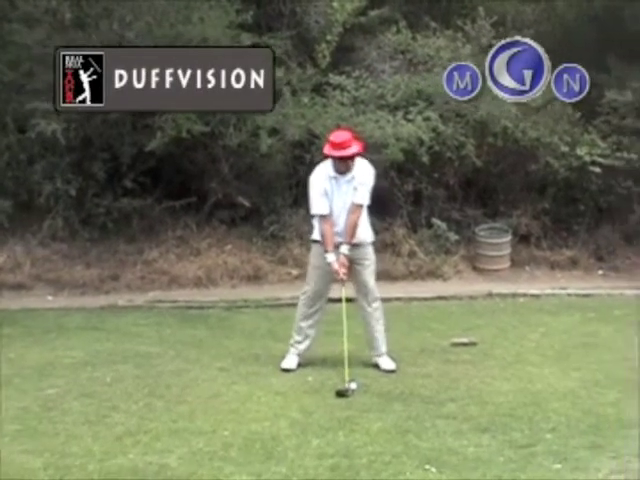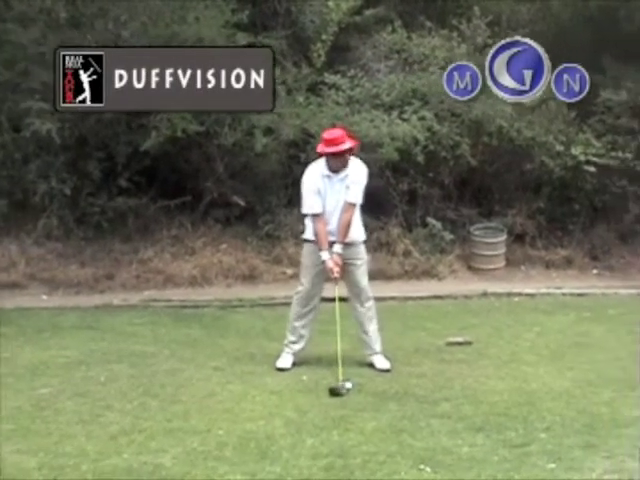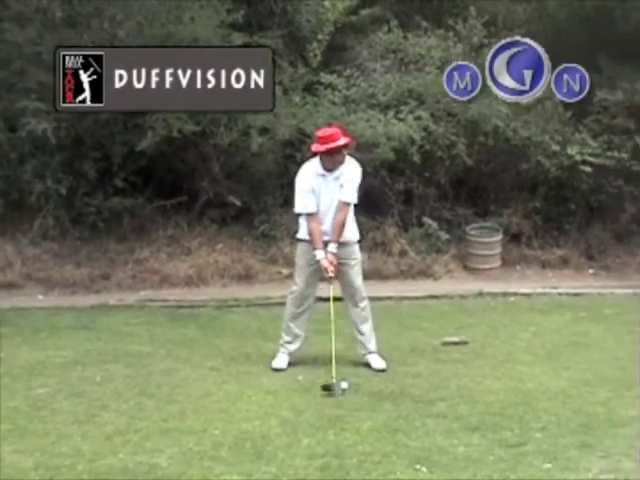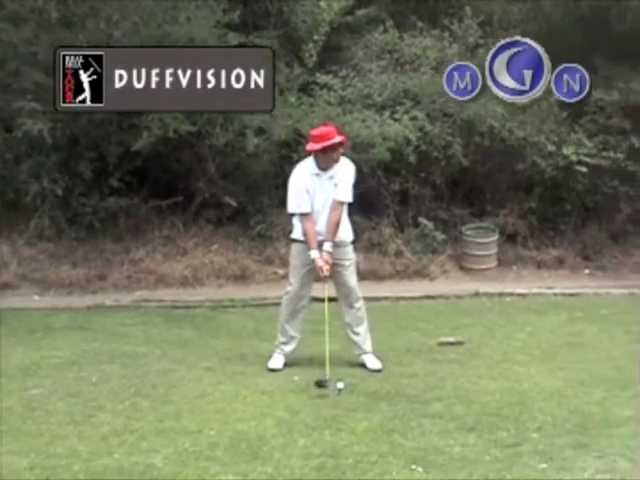
dt=0.1s
person 1, frame 1
left shoulder: (365, 170)
right shoulder: (319, 176)
left elbow: (355, 212)
right elbow: (324, 220)
left wrist: (345, 251)
right wrist: (331, 257)
left hip: (359, 242)
right hip: (325, 241)
left knee: (370, 295)
right knee: (312, 294)
left ankle: (380, 352)
right ankle: (295, 350)
person 1, frame 2
left shoulder: (358, 169)
right shoulder: (312, 175)
left elbow: (348, 211)
right elbow: (318, 219)
left wrist: (338, 250)
right wrist: (325, 256)
left hip: (351, 241)
right hip: (317, 241)
left knee: (363, 294)
right knee: (305, 294)
left ankle: (374, 351)
right ankle: (290, 350)
person 1, frame 3
left shoulder: (352, 168)
right shoulder: (306, 174)
left elbow: (342, 210)
right elbow: (312, 218)
left wrist: (333, 249)
right wrist: (320, 255)
left hip: (345, 241)
right hip: (311, 241)
left knee: (357, 293)
right knee: (300, 294)
left ankle: (370, 351)
right ankle: (286, 350)
person 1, frame 4
left shoulder: (346, 168)
right shoulder: (300, 174)
left elbow: (337, 210)
right elbow: (305, 218)
left wrist: (328, 249)
right wrist: (315, 254)
left hip: (339, 241)
right hip: (305, 242)
left knee: (352, 294)
right knee: (295, 295)
left ankle: (365, 351)
right ankle: (282, 350)
